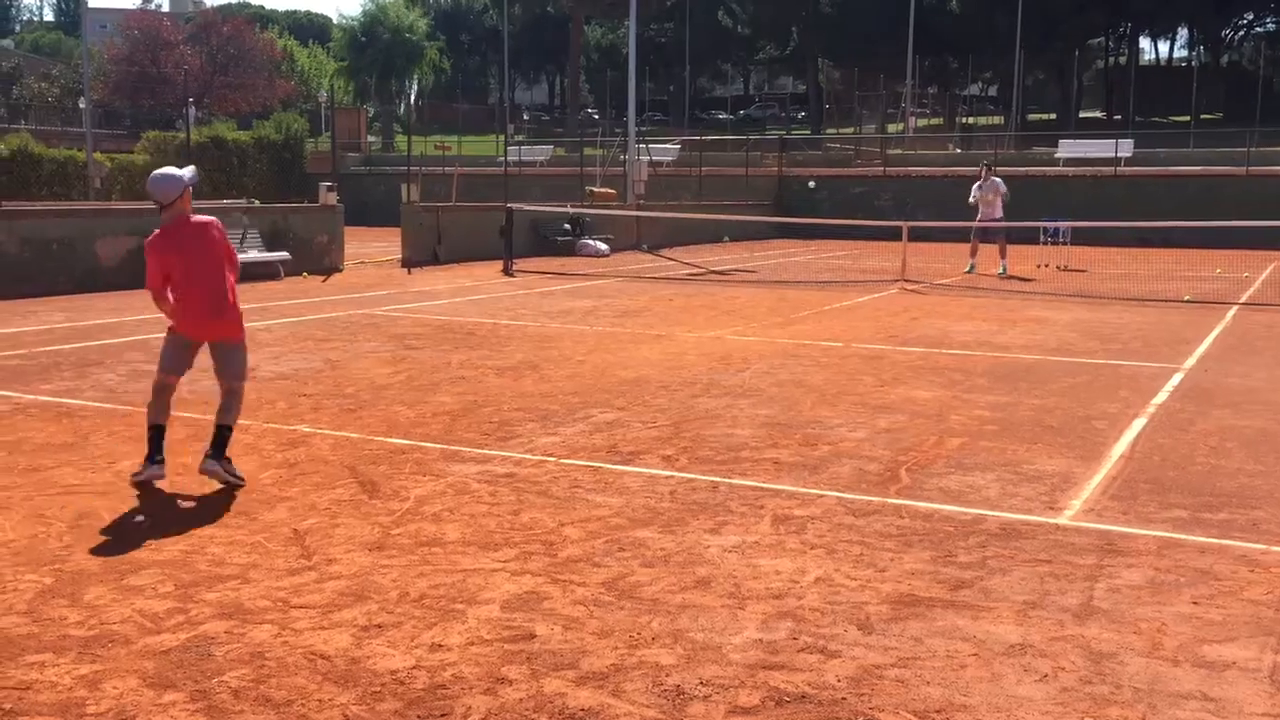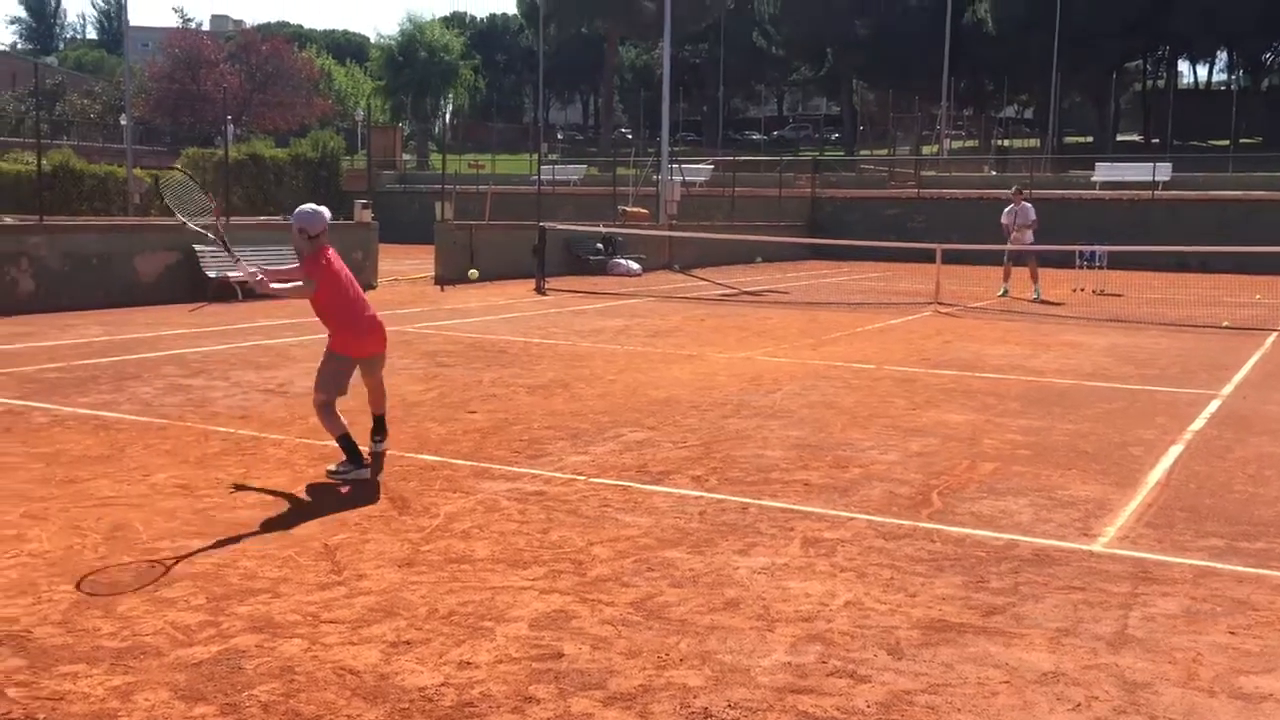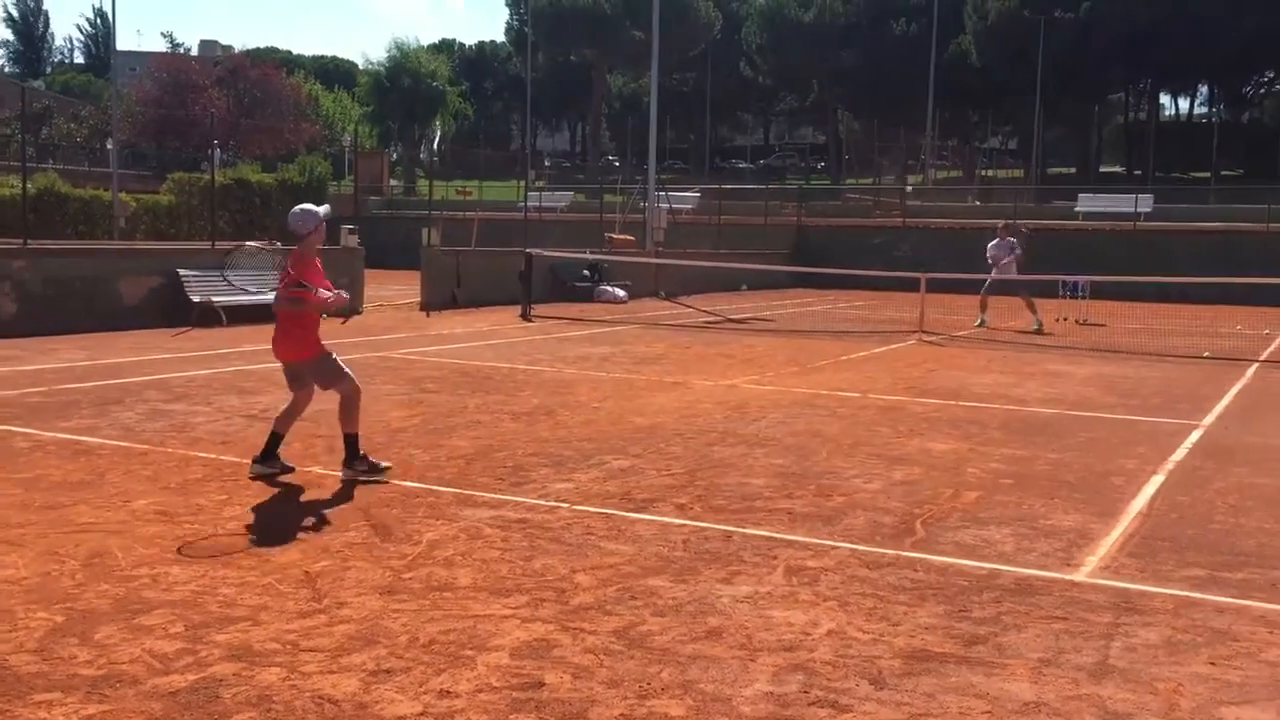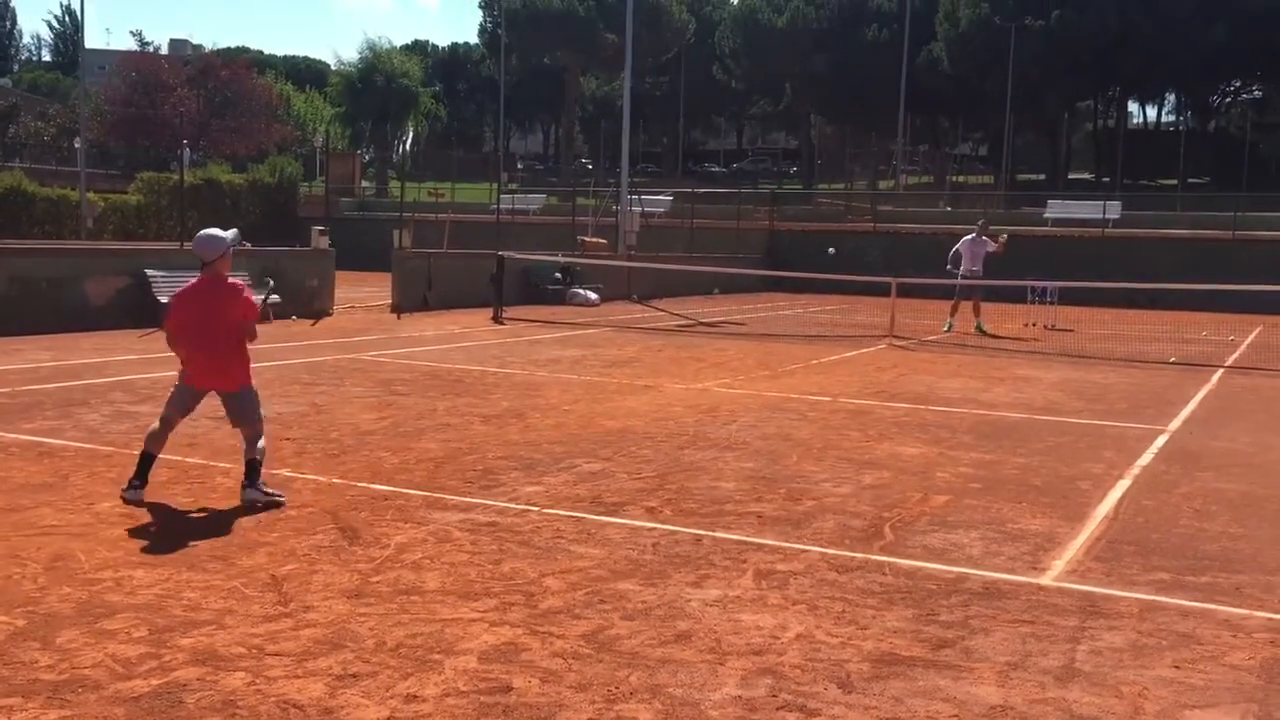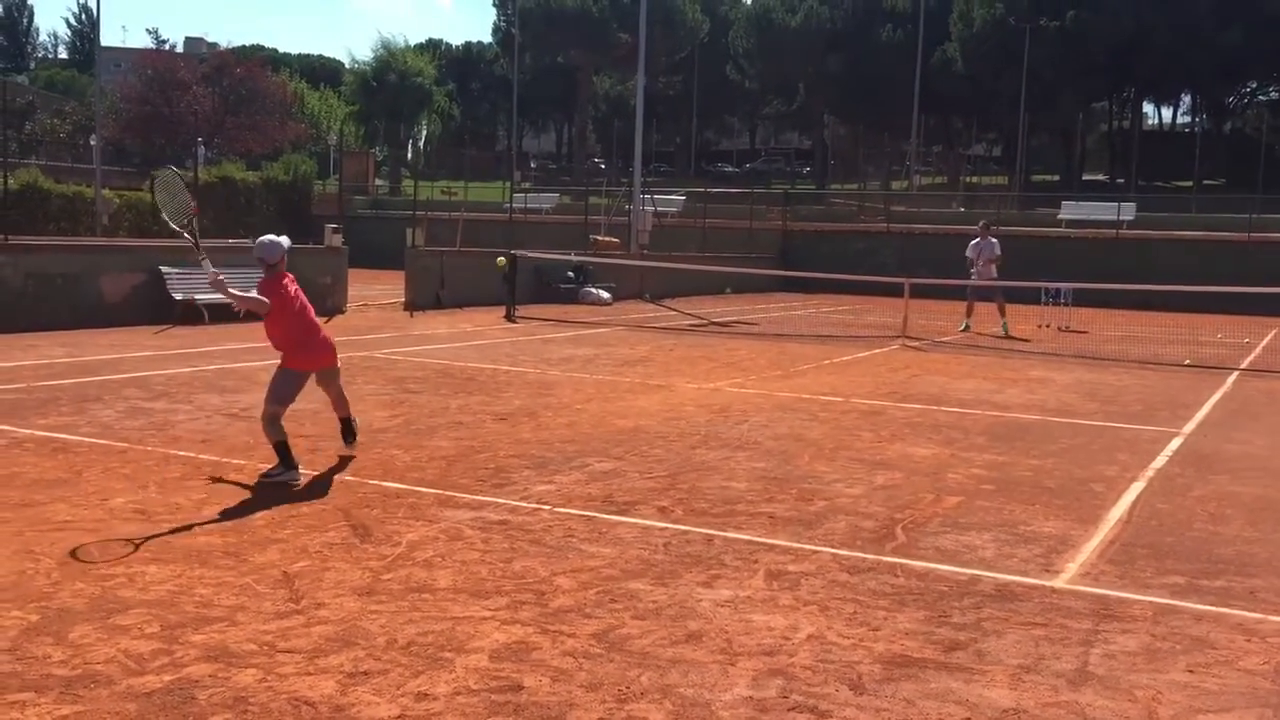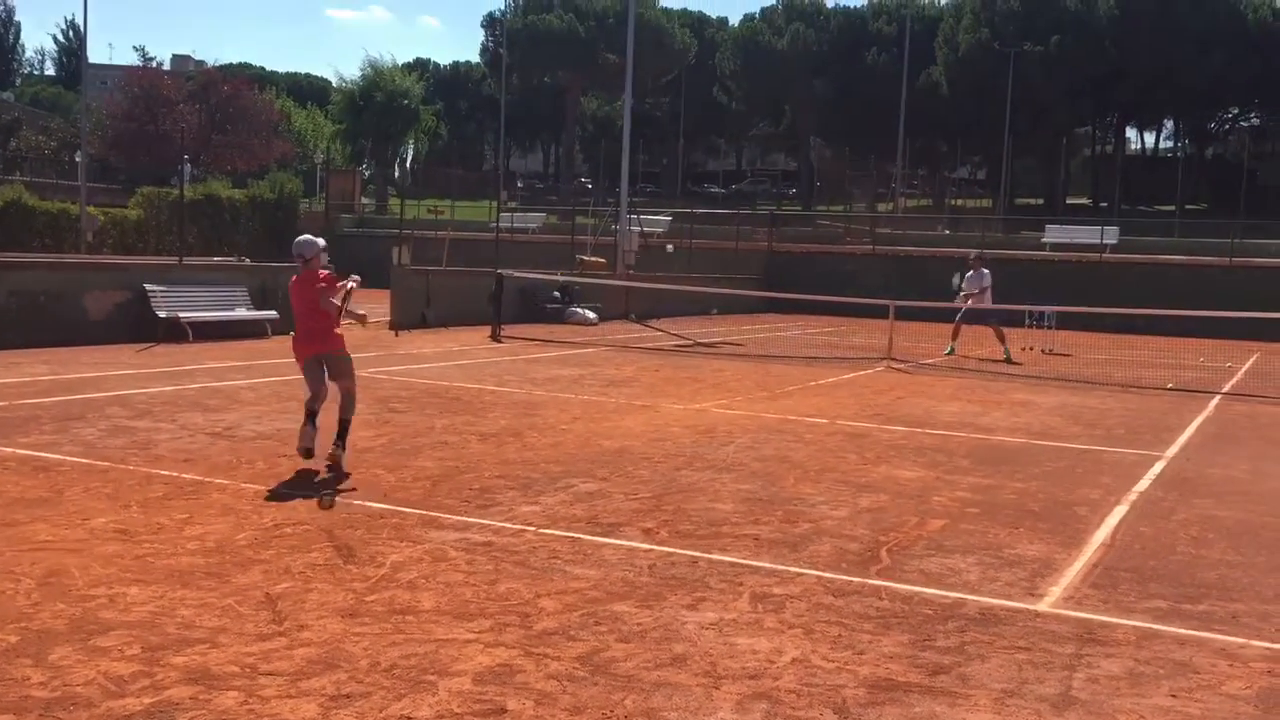
dt=0.7s
person 1, frame 1
left shoulder: (156, 243)
right shoulder: (211, 226)
left elbow: (158, 298)
right elbow: (233, 269)
left hip: (187, 321)
right hip: (226, 320)
left knee: (163, 386)
right knee: (233, 391)
left ankle: (154, 458)
right ankle: (217, 456)
person 1, frame 2
left shoulder: (316, 262)
right shoulder: (326, 254)
left elbow: (308, 289)
left wrist: (269, 287)
right wrist: (267, 275)
left hip: (347, 340)
right hip: (374, 332)
left knee: (323, 404)
right knee: (374, 381)
left ankle: (356, 461)
right ankle: (379, 437)
person 1, frame 3
left shoulder: (310, 261)
right shoulder: (300, 264)
left elbow: (327, 294)
right elbow: (279, 304)
left wrist: (333, 299)
right wrist: (316, 305)
left hip: (289, 343)
right hip: (303, 344)
left knee: (301, 397)
right knee: (350, 392)
left ankle: (266, 458)
right ankle: (354, 461)
person 1, frame 4
left shoulder: (181, 296)
right shoulder: (237, 291)
left elbow: (173, 340)
right elbow: (251, 336)
left hip: (195, 371)
right hip: (233, 372)
left knee: (165, 421)
right knee: (254, 434)
left ankle: (137, 484)
right ankle: (252, 484)
person 1, frame 5
left shoulder: (270, 286)
right shoulder: (287, 280)
left elbow: (263, 306)
left wrist: (228, 292)
left hip: (298, 358)
right hip: (325, 349)
left knee: (271, 415)
right knee: (333, 389)
left ankle: (287, 464)
right ankle: (349, 436)
person 1, frame 6
left shoulder: (294, 283)
right shoulder: (324, 276)
right elbow: (325, 300)
left wrist: (347, 284)
right wrist: (353, 313)
left hip: (304, 345)
right hip: (330, 341)
left knee: (318, 392)
right knee: (348, 392)
left ankle: (310, 427)
right ankle: (339, 443)
